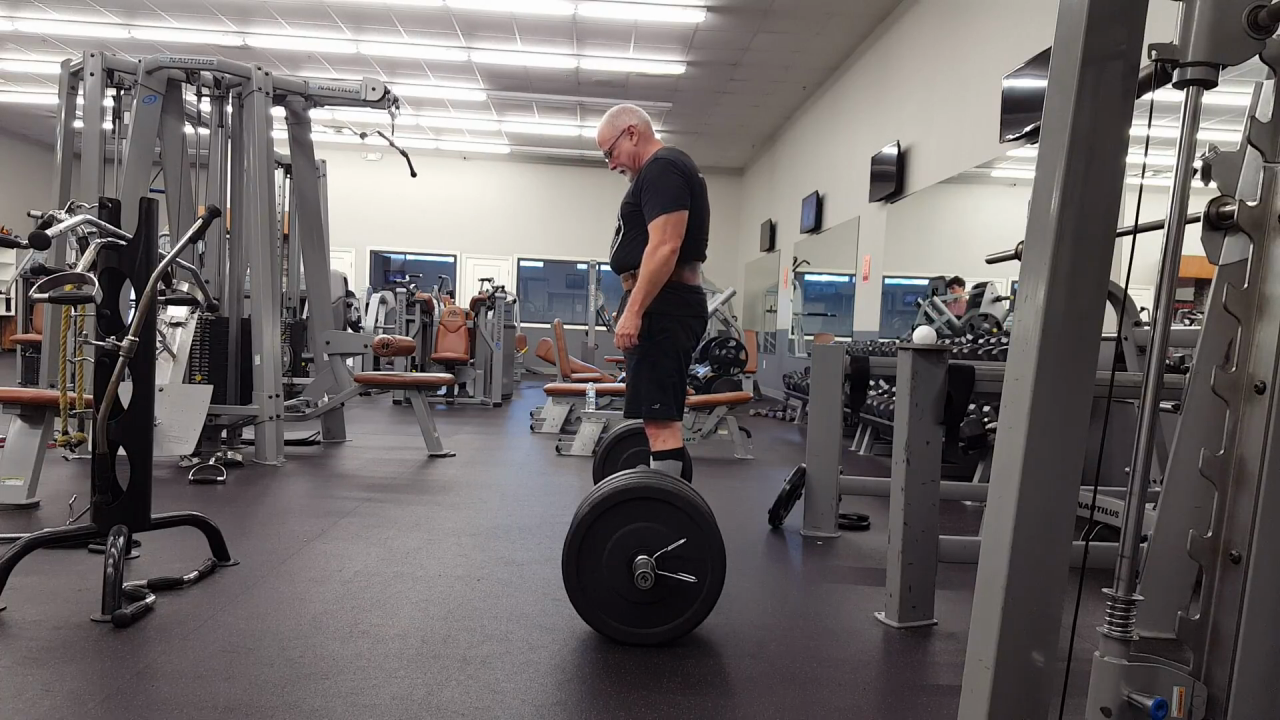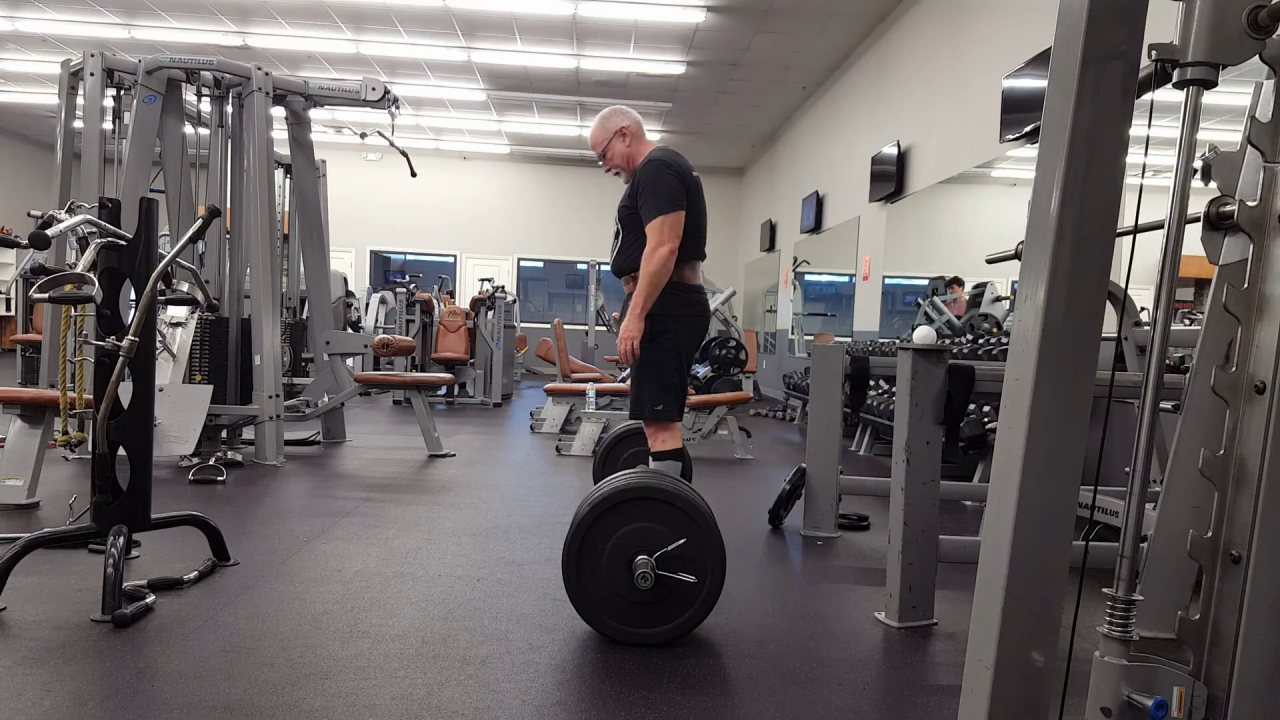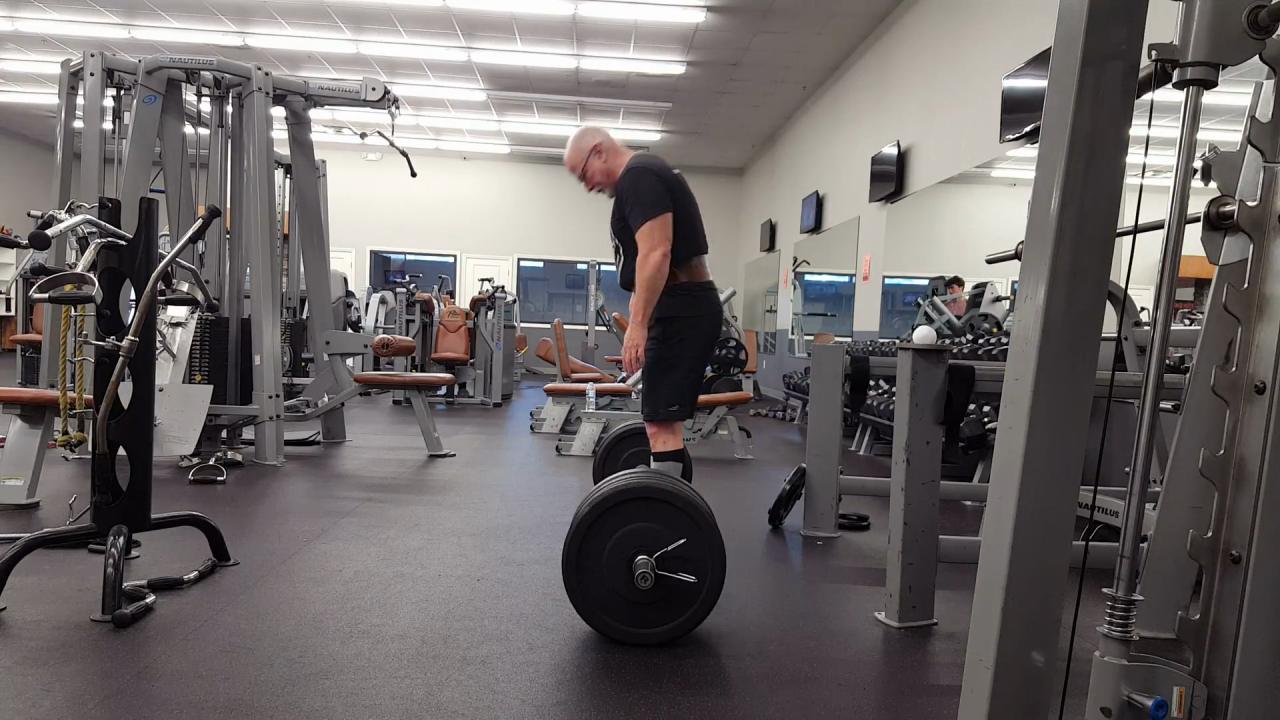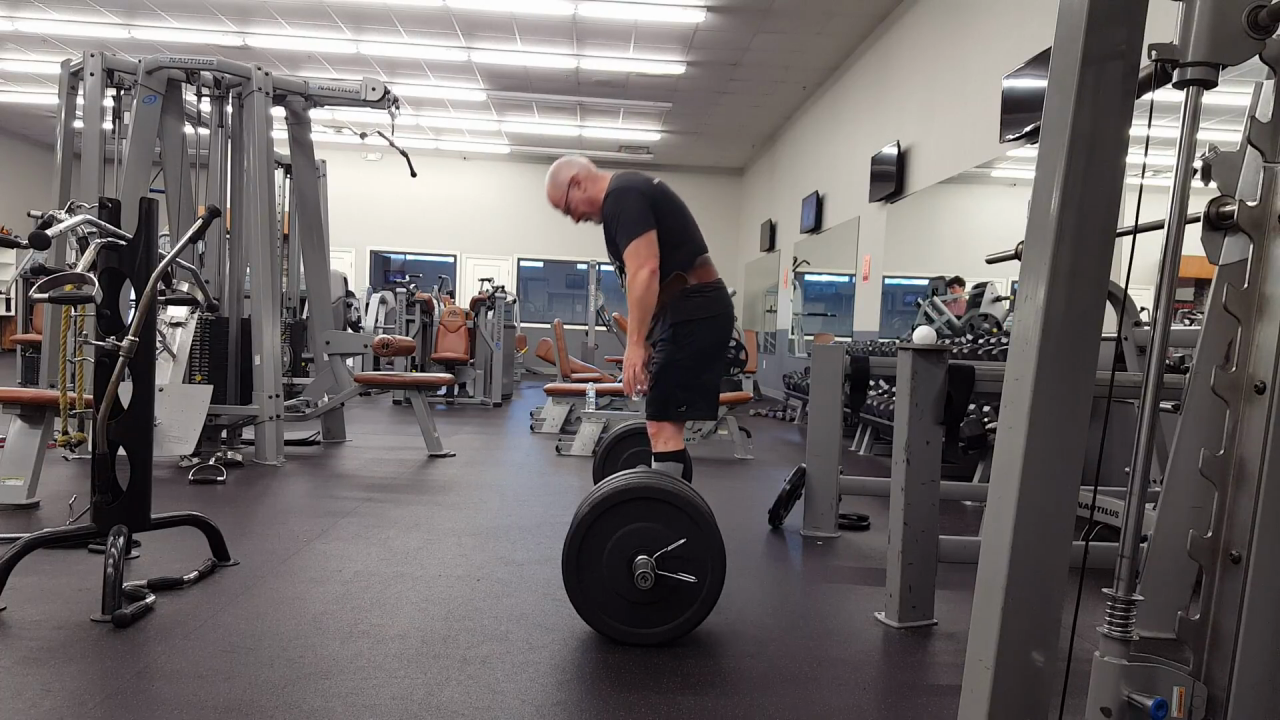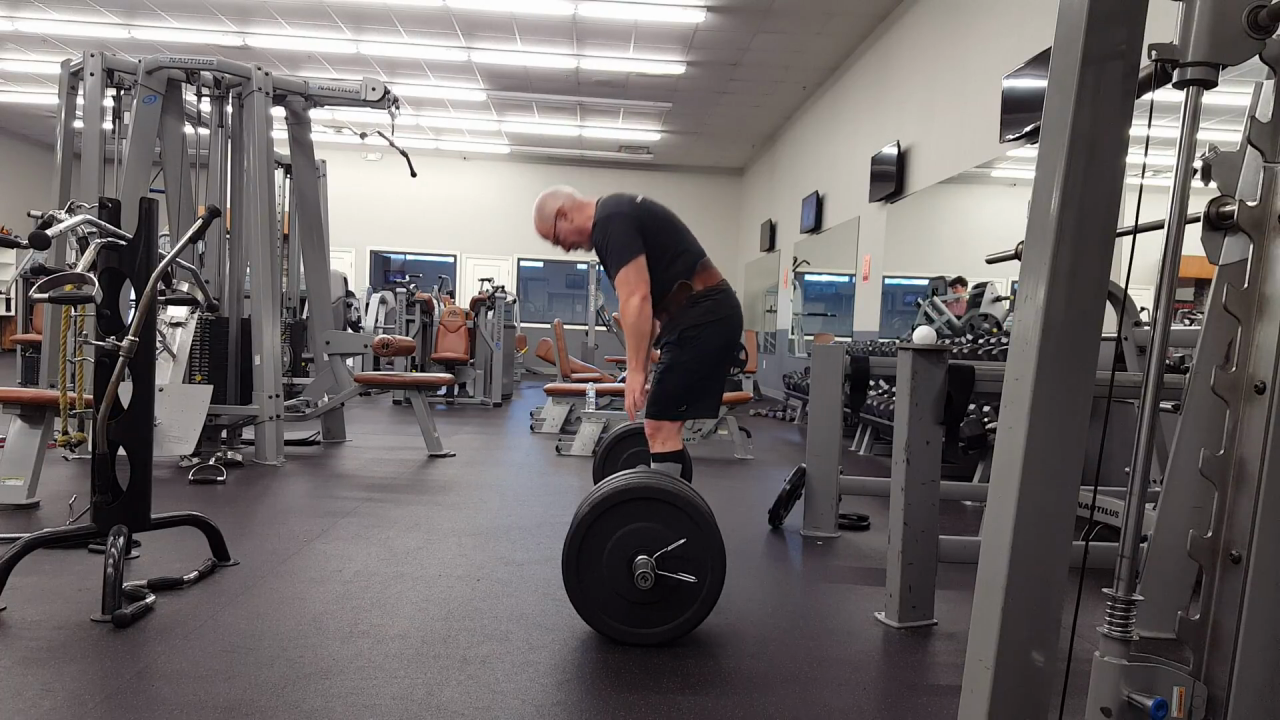
dt=0.2s
person 1, frame 1
left shoulder: (662, 169)
right shoulder: (663, 172)
left elbow: (665, 246)
left wrist: (632, 311)
right wrist: (637, 310)
left hip: (662, 309)
right hip: (667, 308)
left knee: (659, 420)
right knee: (660, 419)
person 1, frame 2
left shoulder: (657, 169)
right shoulder: (658, 172)
left elbow: (663, 248)
left wrist: (635, 316)
right wrist: (639, 314)
left hip: (665, 309)
right hip: (669, 308)
left knee: (659, 421)
right knee: (659, 420)
person 1, frame 3
left shoulder: (639, 177)
right shoulder: (644, 178)
left elbow: (656, 253)
left wrist: (637, 325)
right wrist: (643, 320)
left hip: (680, 310)
right hip: (682, 308)
left knee: (662, 422)
right knee: (662, 421)
person 1, frame 4
left shoulder: (621, 198)
right shoulder: (628, 193)
left elbow: (645, 272)
left wrist: (635, 344)
right wrist: (642, 341)
left hip: (692, 313)
right hip: (692, 310)
left knee: (662, 422)
right knee: (663, 421)
person 1, frame 5
left shoulder: (612, 222)
right shoulder: (616, 215)
left elbow: (637, 298)
right elbow: (643, 297)
left wrist: (636, 371)
right wrist: (640, 365)
left hip: (701, 317)
right hip: (705, 314)
left knee: (660, 424)
right knee: (663, 423)
